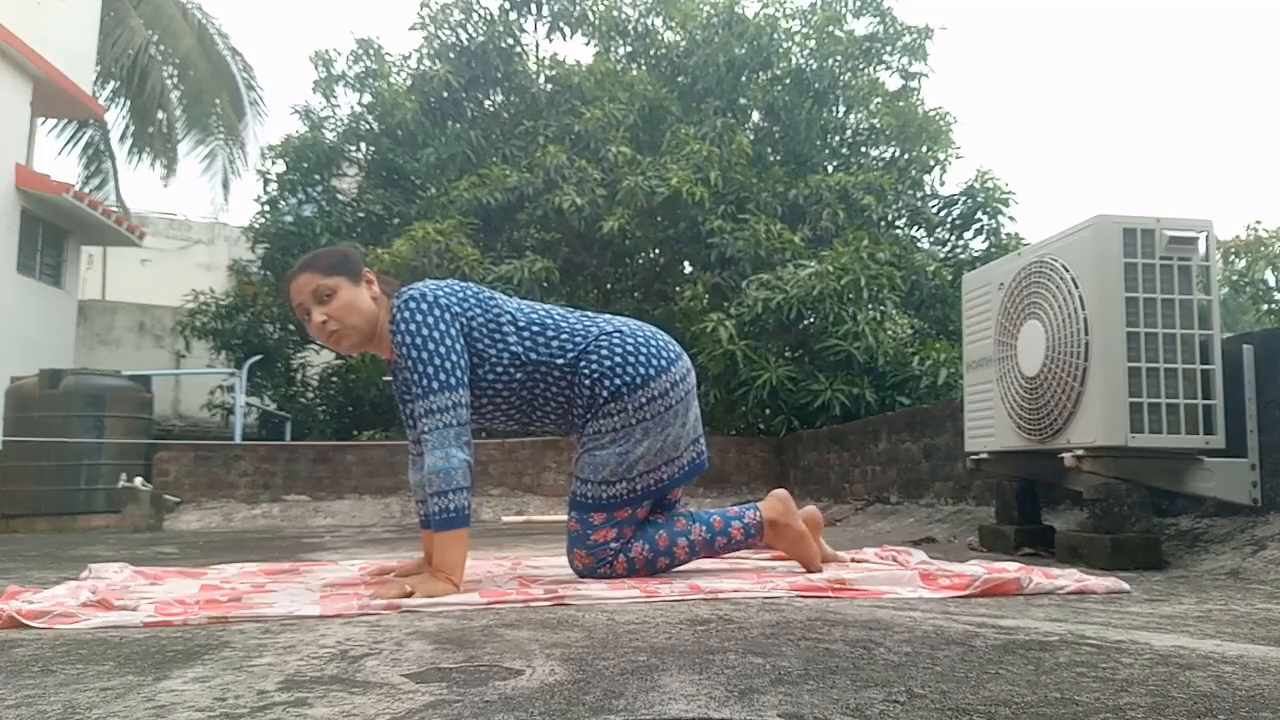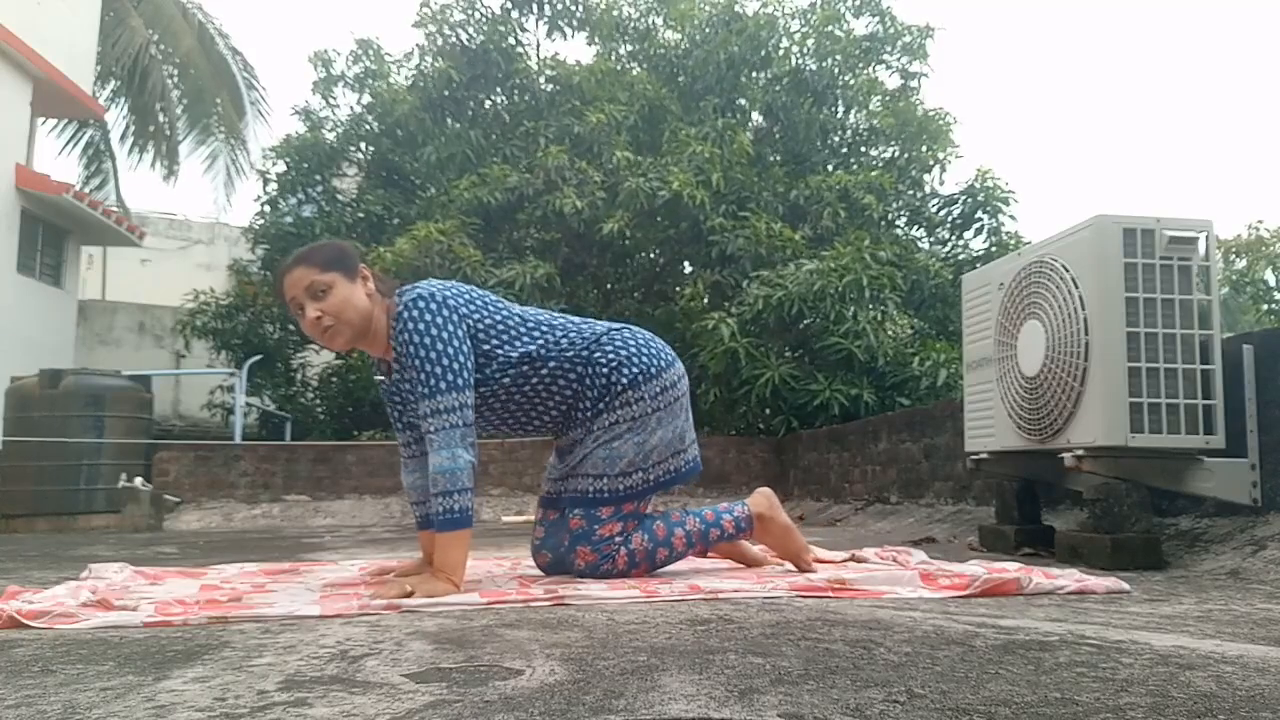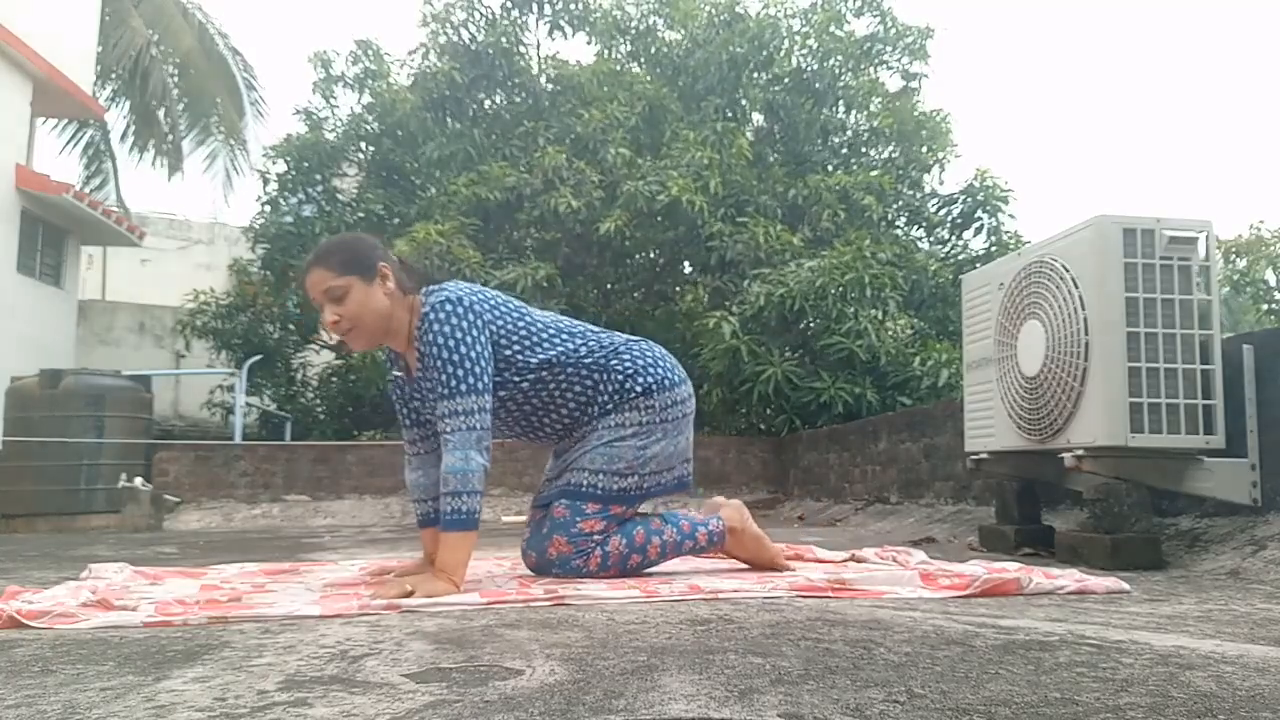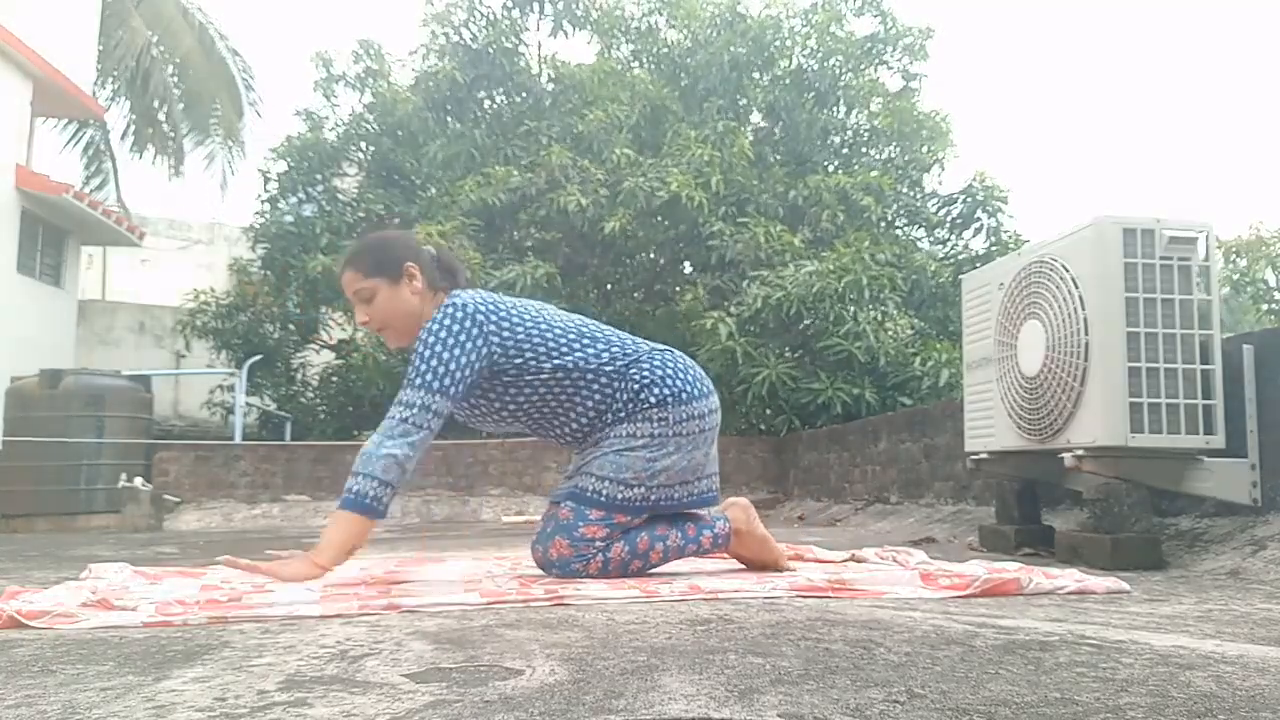
dt=0.5s
person 1, frame 1
left shoulder: (416, 309)
right shoulder: (402, 359)
left elbow: (447, 439)
right elbow: (424, 453)
left wrist: (446, 575)
right wrist: (431, 558)
left hip: (634, 381)
right hip: (637, 384)
left knee: (596, 554)
right knee: (642, 524)
left ankle: (768, 516)
right ankle: (766, 523)
person 1, frame 2
left shoulder: (422, 309)
right shoulder: (390, 363)
left elbow: (450, 439)
right elbow: (418, 454)
left wrist: (447, 575)
right wrist: (430, 558)
left hip: (633, 380)
right hip: (599, 404)
left knee: (592, 555)
right knee: (552, 552)
left ankle: (749, 515)
right ankle: (710, 530)
person 1, frame 3
left shoulder: (448, 311)
right shoulder: (399, 360)
left elbow: (464, 441)
right elbow: (424, 454)
left wrist: (447, 574)
right wrist: (432, 557)
left hip: (645, 395)
right hip: (594, 422)
left knee: (563, 553)
right knee: (542, 551)
left ankle: (724, 529)
right ankle: (705, 521)
person 1, frame 4
left shoulder: (458, 317)
right shoulder: (444, 339)
left elbow: (402, 436)
right elbow: (403, 438)
left wrist: (319, 560)
right wrist: (334, 547)
left hip: (665, 402)
right hip: (632, 415)
left knee: (563, 553)
right knee: (562, 544)
left ankle: (725, 530)
right ankle: (717, 520)
